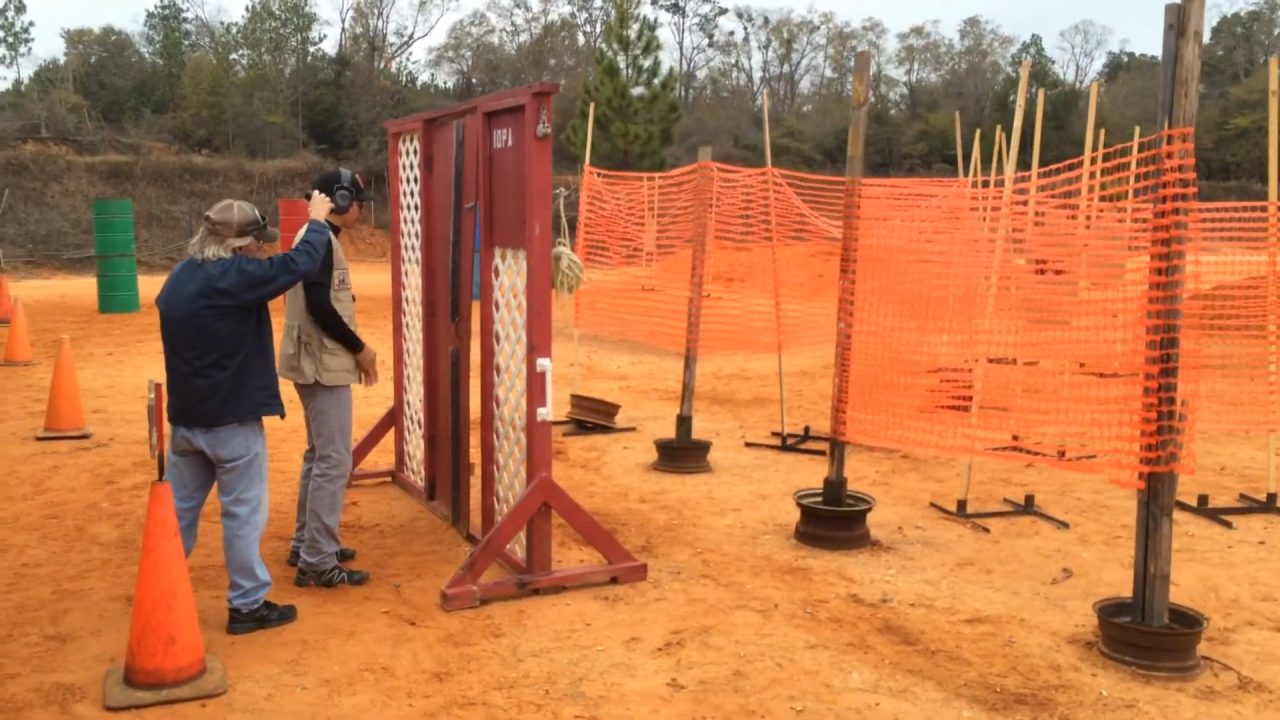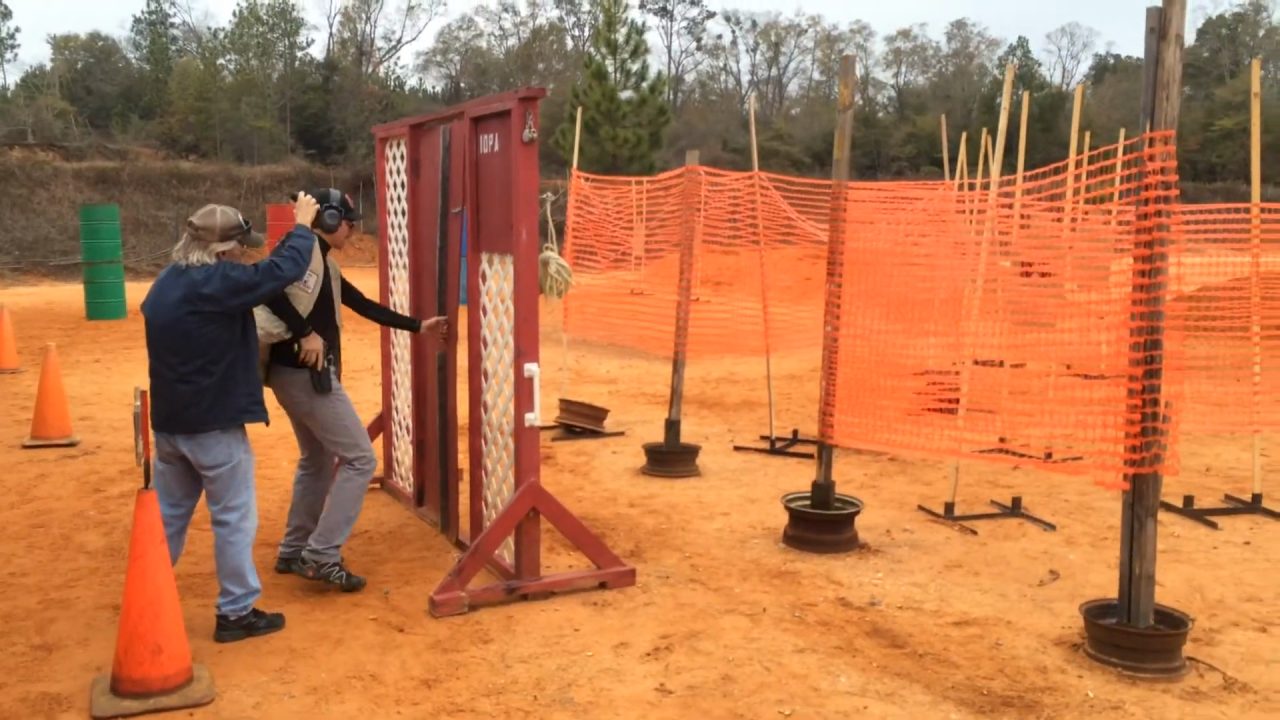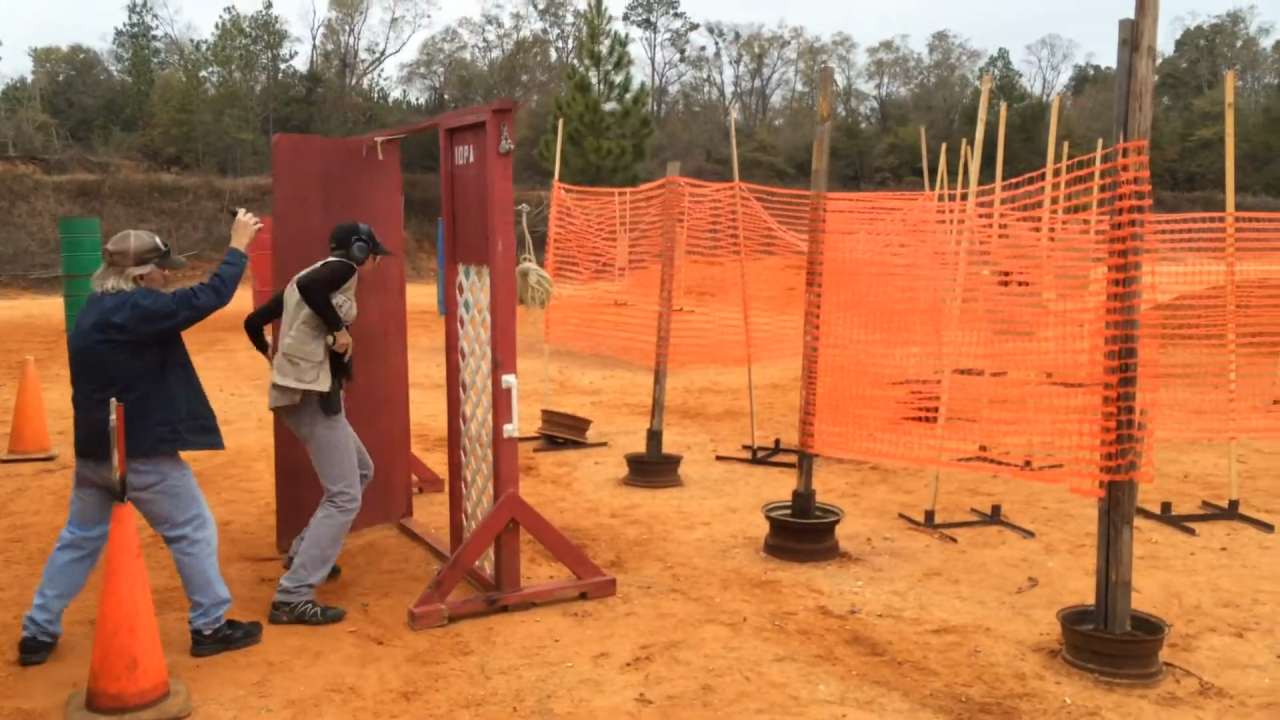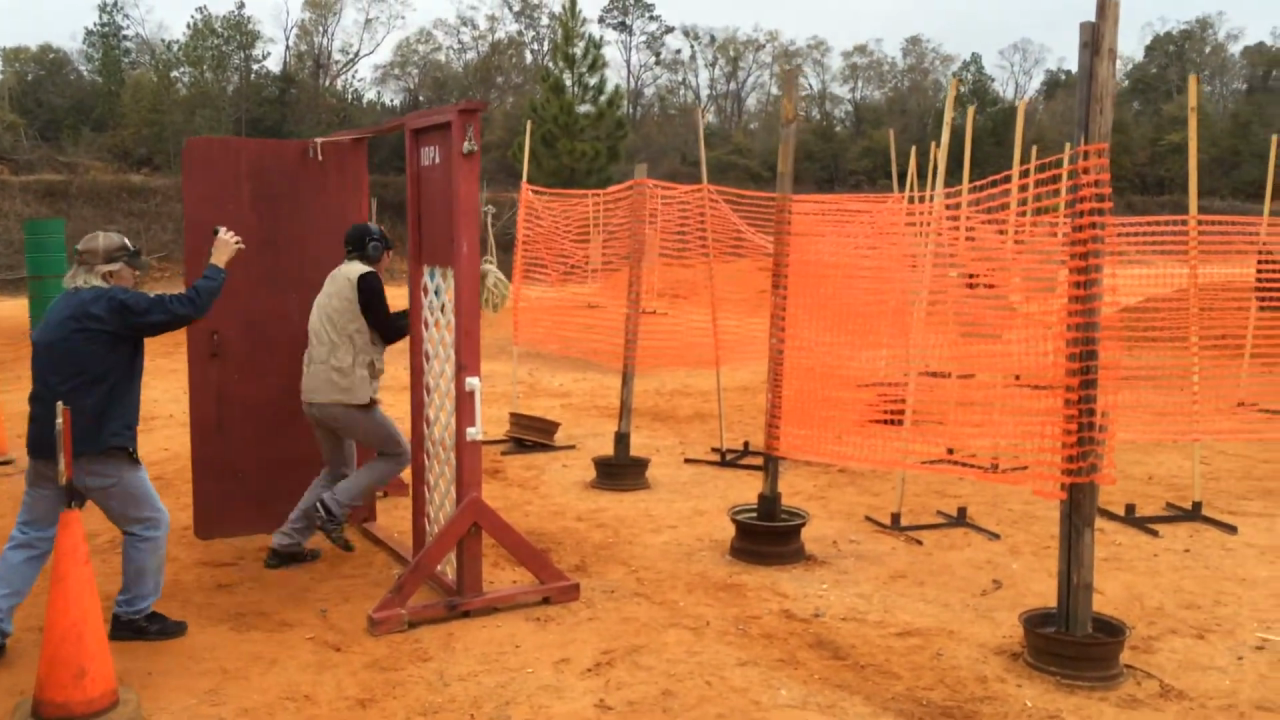
dt=0.4s
person 1, frame 1
left shoulder: (178, 277)
right shoulder: (236, 277)
right elbow: (301, 262)
right wrist: (317, 220)
left hip: (186, 417)
right hip: (232, 419)
left knee: (179, 509)
right knee: (243, 512)
right ankle: (247, 605)
person 1, frame 2
left shoulder: (165, 283)
right shoulder: (221, 282)
right elbow: (288, 268)
right wrist: (303, 223)
left hip: (170, 424)
right hip: (215, 425)
left knee: (167, 516)
right knee: (234, 518)
right ankle: (236, 613)
person 1, frame 3
left shoulder: (92, 311)
right shoulder: (141, 309)
right elbow: (213, 295)
right wrist: (239, 245)
left hip: (95, 450)
right hip: (144, 450)
left knee: (80, 539)
right knee: (193, 531)
left ankle: (38, 633)
right ankle: (211, 626)
person 1, frame 4
left shoulder: (60, 310)
right shoulder: (113, 305)
right elbow: (188, 307)
right wrist: (218, 261)
left hip: (47, 448)
right hip: (96, 447)
right knee: (148, 525)
right ankle: (133, 616)
person 2, frame 1
right shoulder: (321, 240)
right elbow: (319, 306)
left wrist: (352, 350)
right wrist: (360, 349)
left hip: (315, 364)
right hip: (323, 366)
left knee: (319, 457)
right knee: (333, 462)
left ankle: (306, 545)
right ankle: (318, 562)
person 2, frame 2
left shoulder: (326, 264)
left elbow: (365, 306)
left wrist: (418, 326)
right wrist: (306, 332)
left hip: (299, 375)
right hip: (304, 374)
left knee: (316, 462)
right knee: (359, 460)
left ankle: (295, 551)
right ankle: (322, 555)
person 2, frame 3
left shoulder: (314, 276)
right shoulder: (342, 270)
left elbow: (253, 321)
right elbow: (305, 286)
left wrist: (269, 350)
right wrist: (338, 329)
left hip: (303, 393)
right hip: (312, 396)
left knee: (361, 470)
right knee: (343, 497)
left ankle: (307, 552)
right ankle: (292, 596)
person 2, frame 4
left shoulder: (334, 277)
right shoulder: (365, 278)
right elbow: (386, 332)
left wrist: (403, 315)
left hip: (314, 393)
right hip: (346, 392)
left knee: (339, 469)
right knee: (396, 455)
left ankle: (286, 544)
right ankle: (330, 510)
